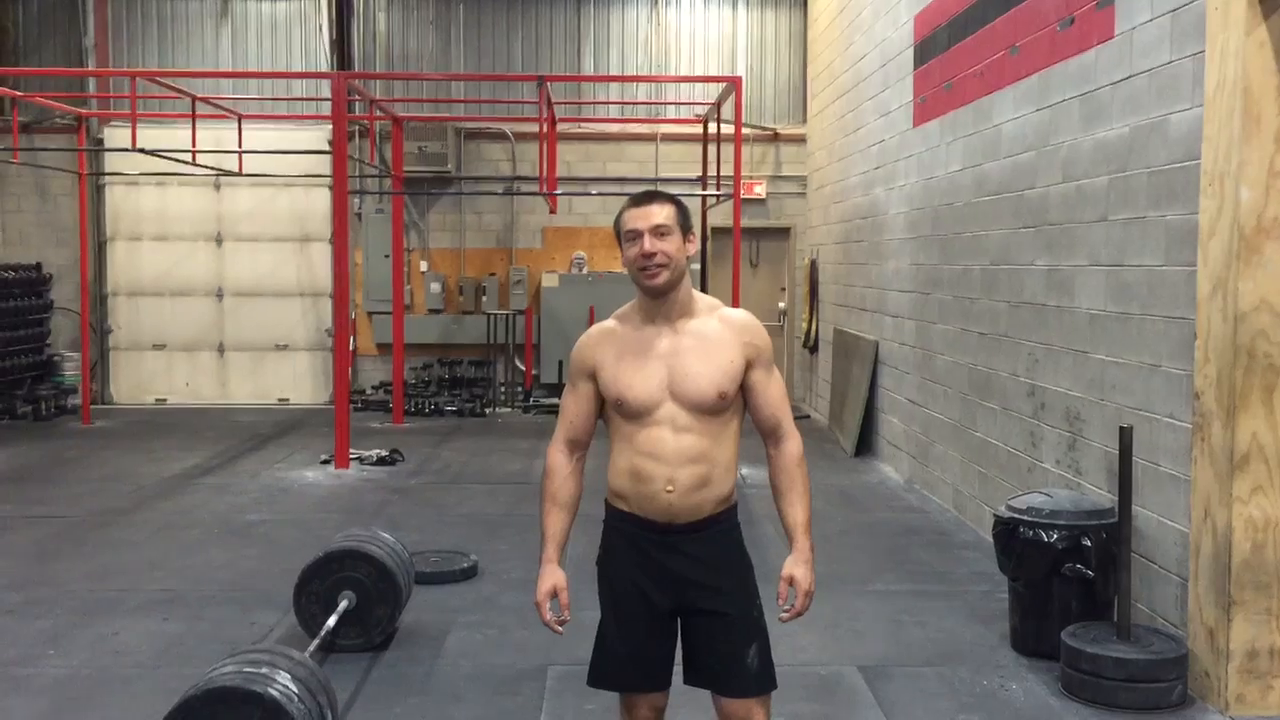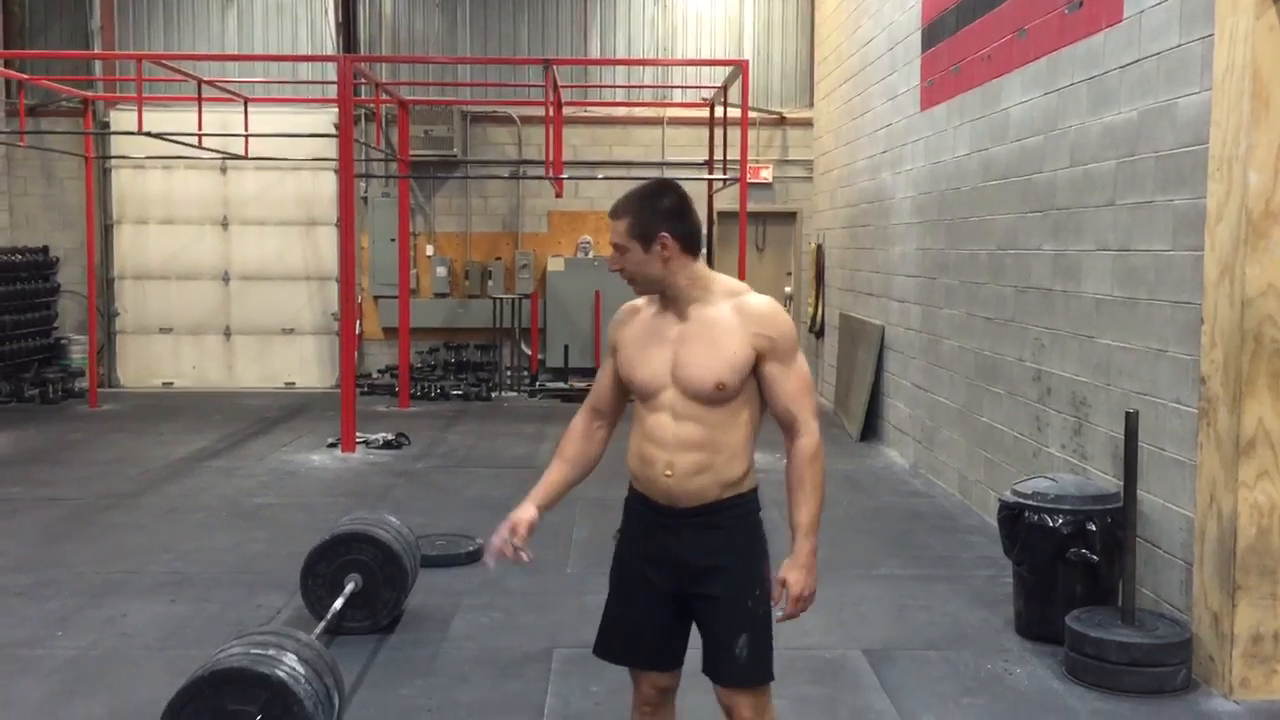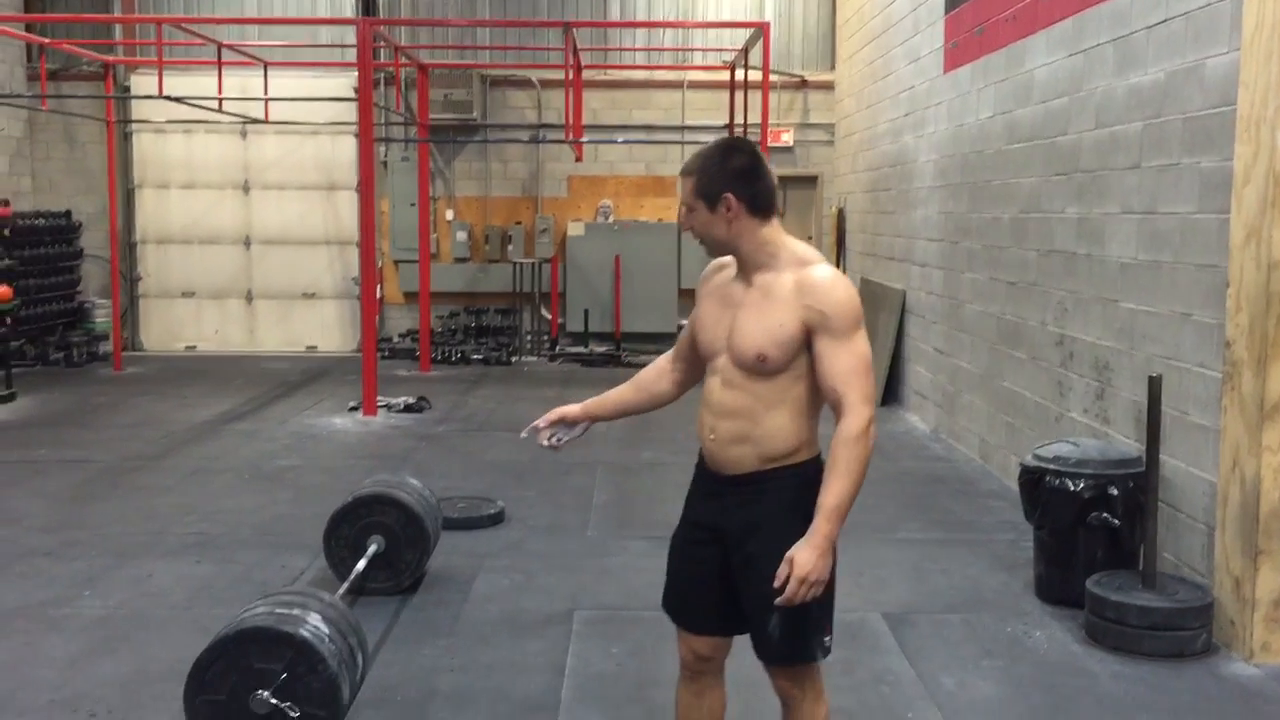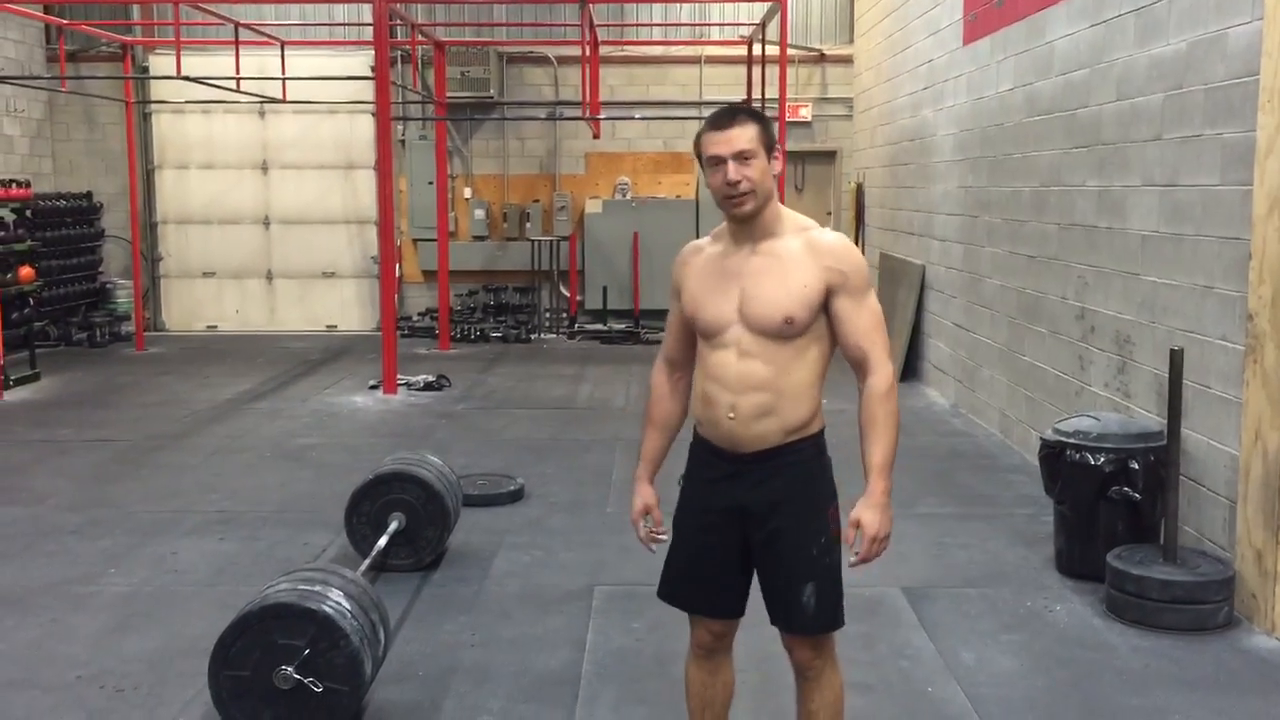
dt=0.5s
person 1, frame 1
left shoulder: (741, 332)
right shoulder: (597, 345)
left elbow: (783, 440)
right elbow: (566, 451)
left wrist: (800, 547)
right wrist: (551, 558)
left hip: (715, 543)
right hip: (630, 545)
person 1, frame 2
left shoulder: (758, 318)
right shoulder: (629, 320)
left elbow: (804, 434)
right elbow: (596, 419)
left wrist: (803, 549)
right wrist: (535, 503)
left hip: (727, 530)
right hip: (646, 525)
person 1, frame 3
left shoulder: (821, 290)
right shoulder: (715, 277)
left elbow: (855, 419)
right elbow: (679, 369)
left wrist: (821, 536)
right wrist: (586, 411)
left hip: (782, 499)
right hip: (709, 490)
right knee: (697, 655)
person 1, frame 4
left shoulder: (828, 255)
right shoulder: (692, 262)
left elbow: (876, 372)
right elbow: (672, 370)
left wrist: (877, 491)
right wrist: (645, 474)
left hip: (792, 471)
right hip: (709, 470)
left knee: (809, 647)
right knee: (707, 636)
